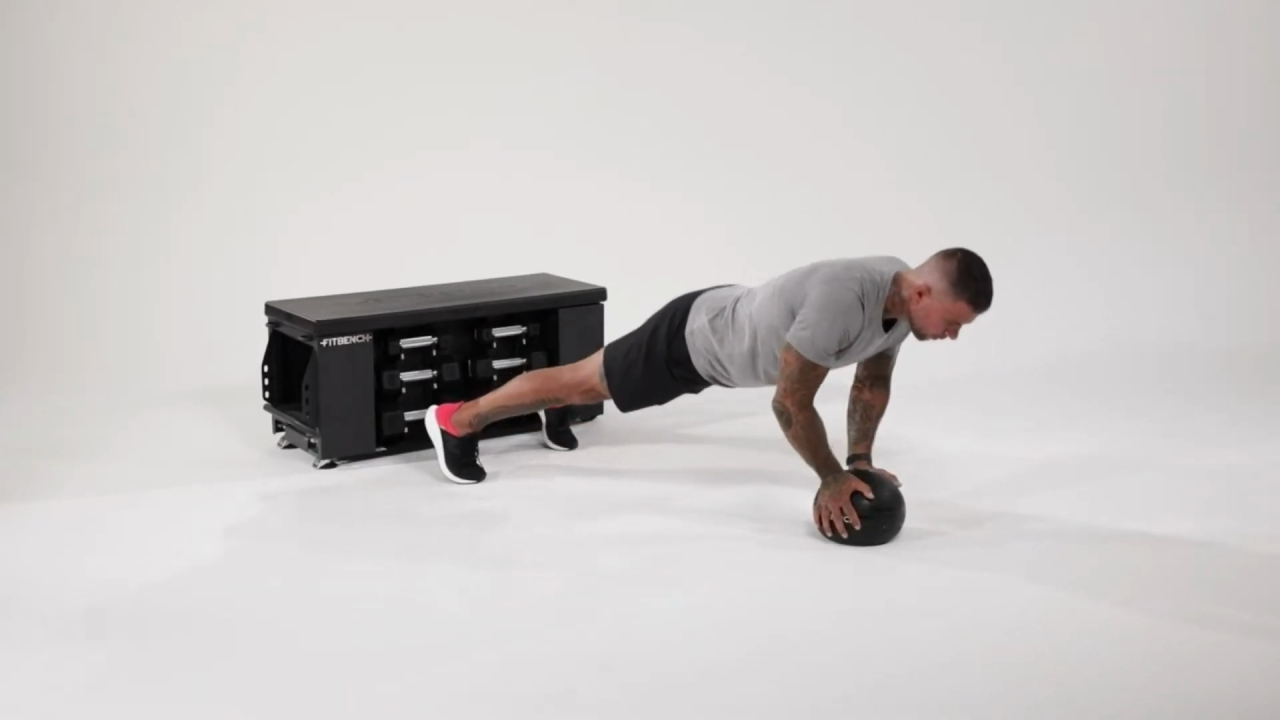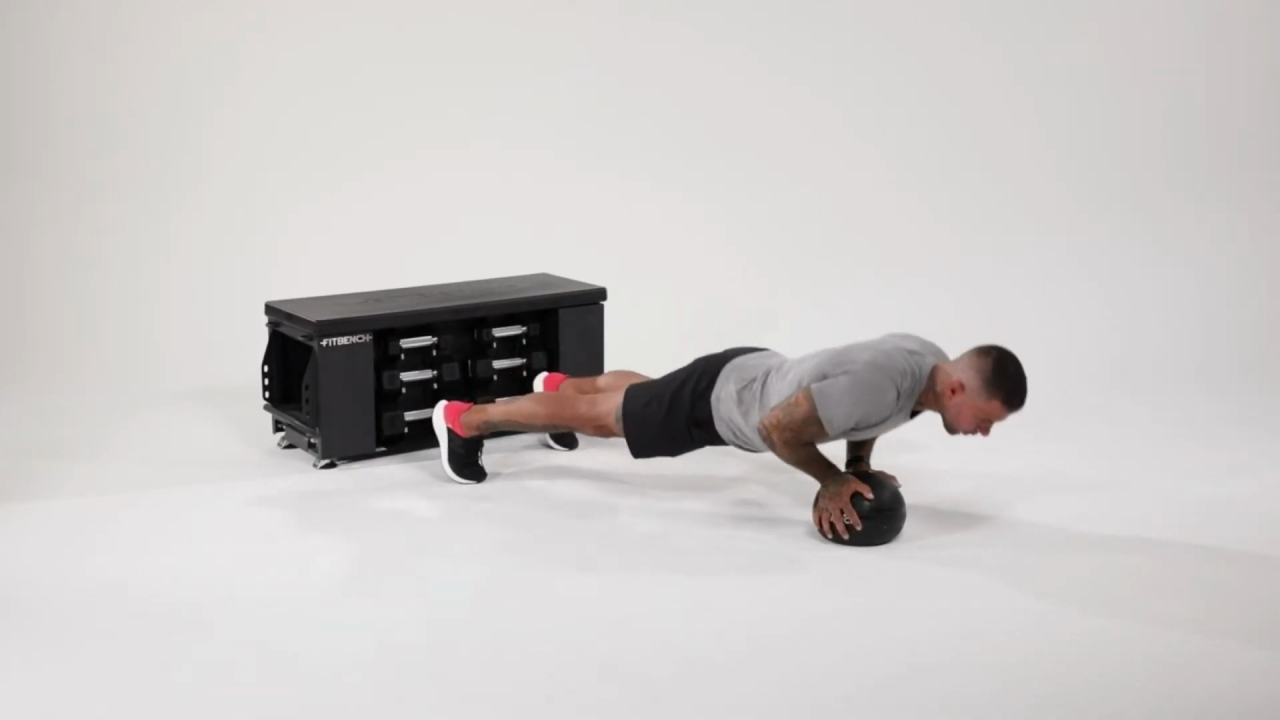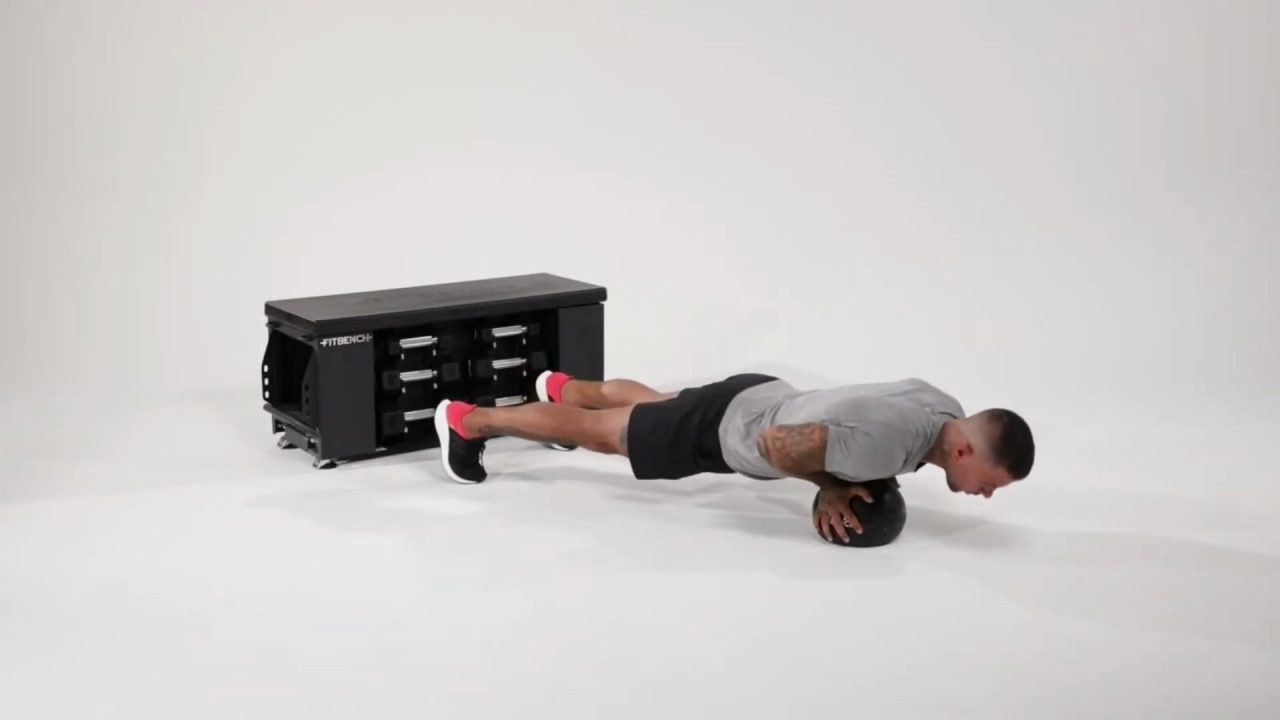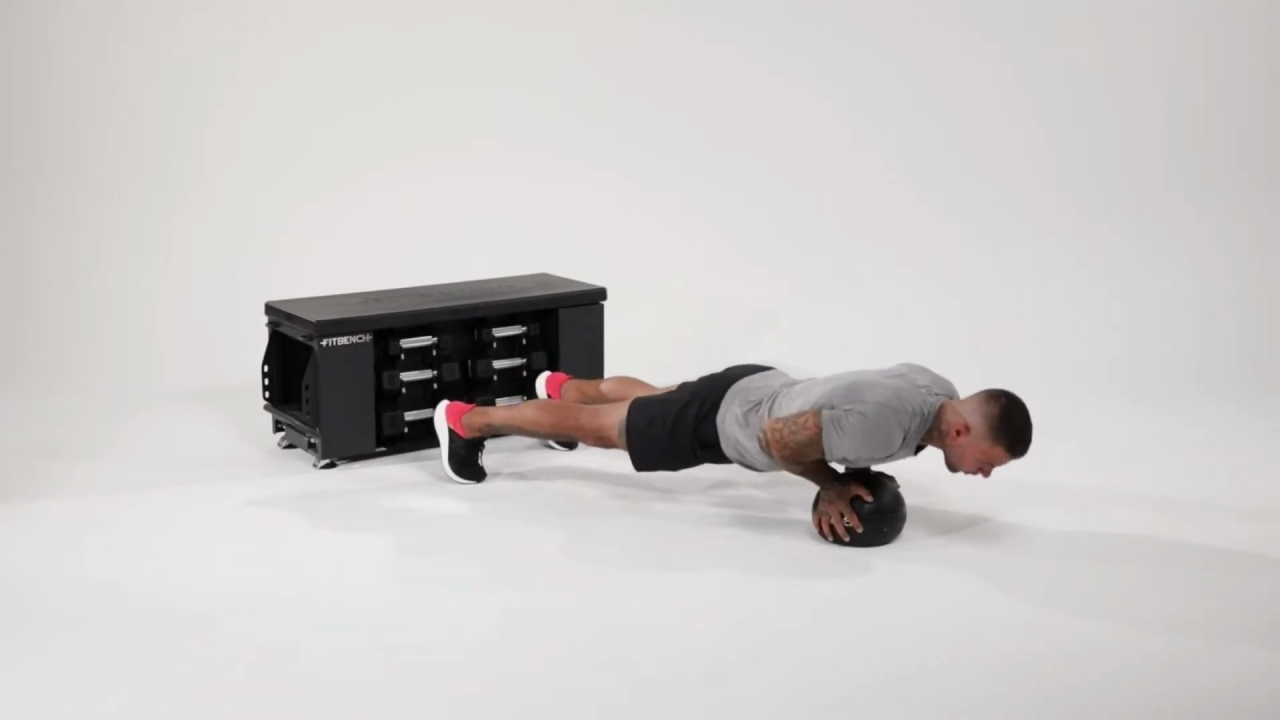
dt=0.4s
person 1, frame 1
left shoulder: (902, 300)
right shoulder: (841, 302)
left elbow: (873, 381)
right elbow: (790, 403)
left wrist: (861, 460)
right wrist: (832, 480)
left hip: (722, 335)
right hip: (694, 338)
left knee: (602, 377)
right knee: (588, 382)
left ankle: (553, 409)
right ankle: (456, 422)
person 1, frame 2
left shoulder: (929, 364)
right shoulder: (879, 386)
right elbow: (776, 428)
left wrist: (860, 467)
right wrist: (833, 483)
left hip: (752, 375)
right hip: (717, 402)
left knee: (638, 389)
right knee: (600, 418)
left ankle: (559, 383)
right ankle: (464, 420)
person 1, frame 3
left shoulder: (943, 410)
right shoulder: (887, 444)
right elbow: (777, 445)
left wrist: (862, 471)
right wrist: (831, 487)
left hip: (760, 398)
right hip: (724, 430)
left knee: (650, 402)
right knee: (600, 433)
left ankle: (561, 387)
right ankle: (466, 420)
person 1, frame 4
left shoulder: (940, 394)
right shoulder: (885, 427)
right elbow: (776, 437)
left wrist: (851, 468)
right wrist: (832, 486)
left hip: (759, 389)
right hip: (723, 420)
left knee: (647, 398)
right knee: (598, 427)
left ankle: (563, 385)
right ankle: (465, 419)
